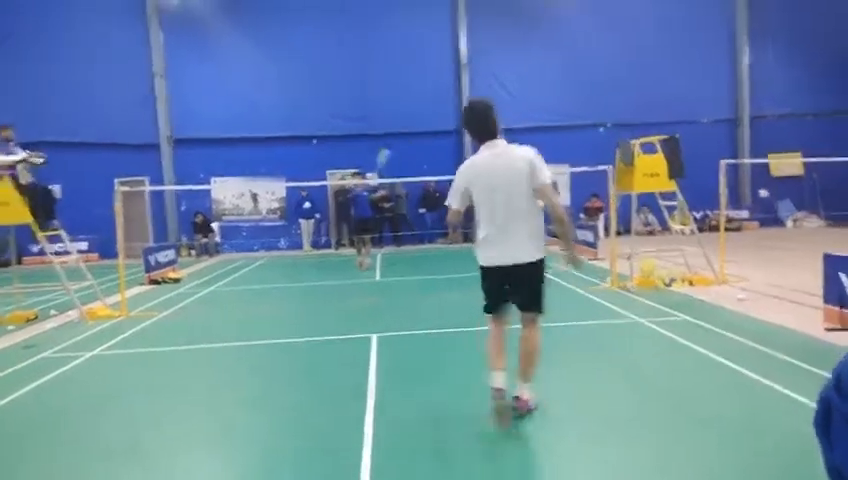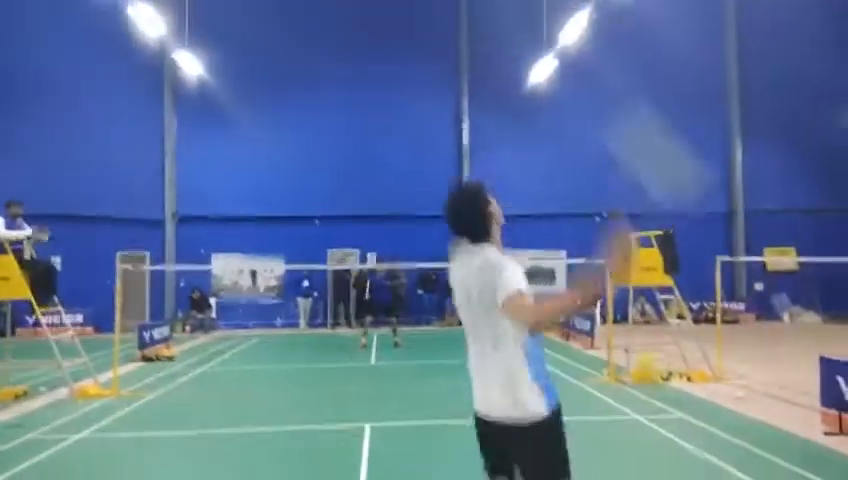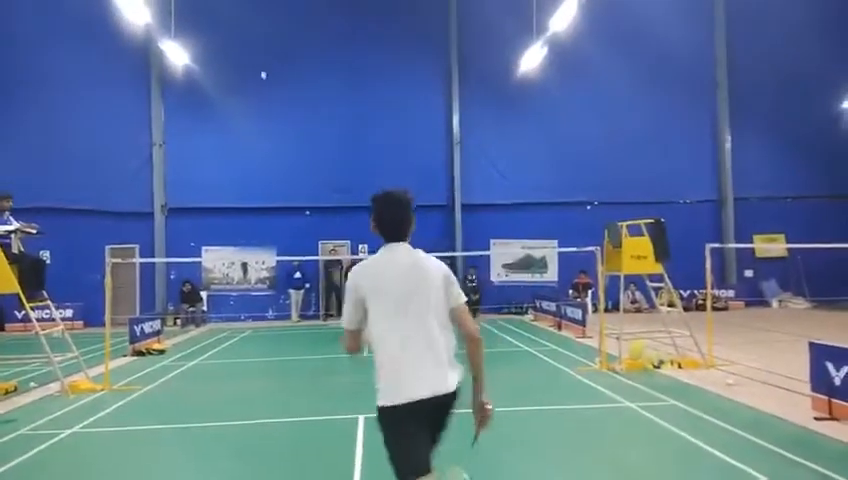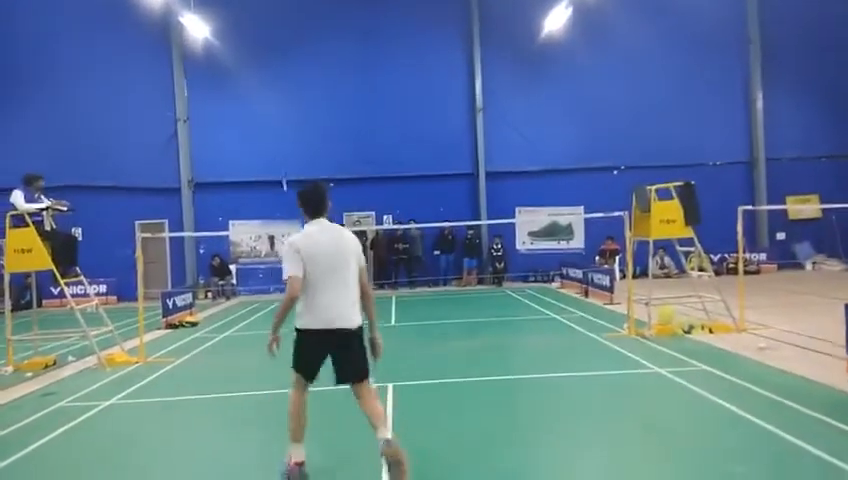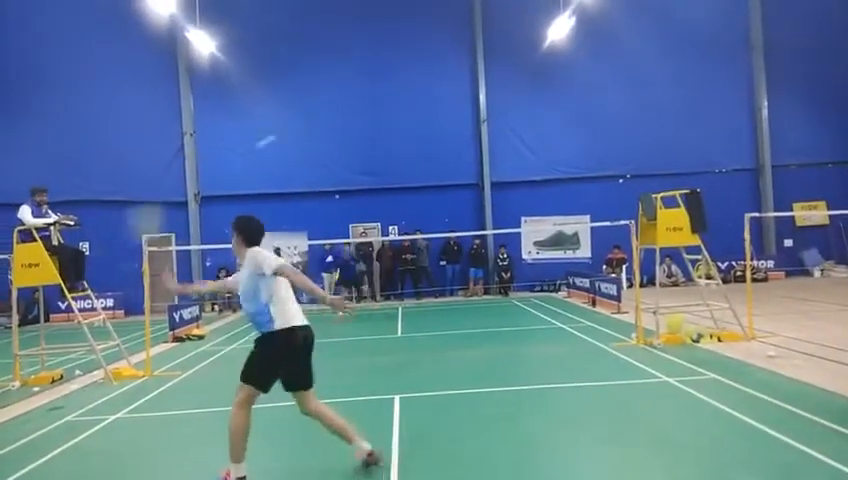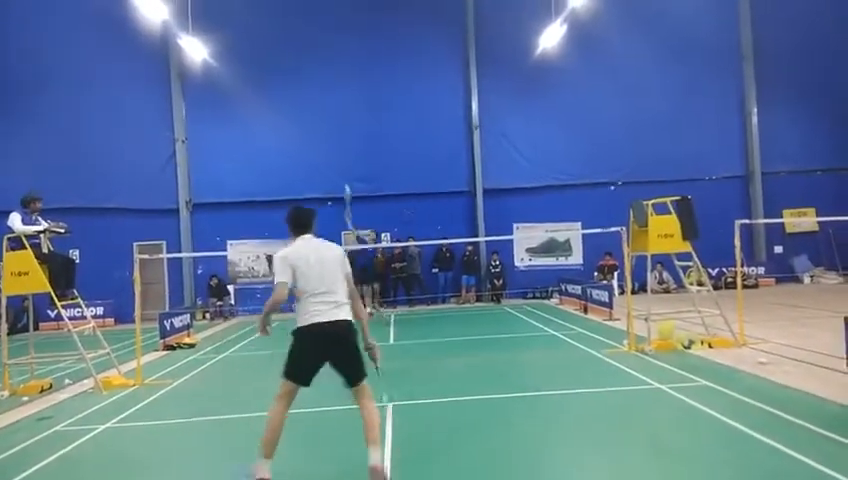
dt=0.7s
person 1, frame 1
left shoulder: (467, 169)
right shoulder: (525, 156)
left elbow: (452, 219)
right elbow: (553, 206)
right wrist: (570, 244)
left hip: (490, 258)
right hip: (528, 255)
left knee: (497, 322)
right knee: (530, 322)
left ankle: (498, 387)
right ankle: (523, 393)
person 1, frame 2
left shoulder: (459, 266)
right shoulder: (498, 266)
right elbow: (532, 320)
right wrist: (592, 286)
left hip: (488, 405)
right hip: (526, 405)
person 1, frame 3
left shoulder: (361, 274)
right shoulder: (437, 268)
left elbow: (351, 346)
right elbow: (472, 335)
right wrist: (479, 394)
left hip: (396, 394)
right hip: (444, 387)
person 1, frame 4
left shoulder: (295, 242)
right shoulder: (349, 238)
left elbow: (293, 293)
right elbow: (366, 290)
left wrist: (274, 330)
right wrist: (374, 331)
left hip: (312, 328)
right hip: (349, 326)
left knee: (298, 389)
right knee: (365, 391)
right ankle: (386, 439)
person 1, frame 5
left shoulder: (258, 255)
right shoulder: (245, 269)
left elbow: (291, 273)
right elbow: (217, 286)
left wrist: (325, 297)
right wrist: (179, 288)
left hip: (285, 334)
right hip: (297, 334)
left knee: (243, 403)
right knee: (307, 403)
right ankle: (363, 447)
person 1, frame 6
left shoulder: (285, 255)
right shoulder: (335, 250)
left elbow: (280, 297)
right elbow: (353, 296)
left wrist: (264, 318)
right wrist: (367, 337)
left hip: (309, 331)
right hip: (342, 327)
left knee: (283, 399)
right knee: (364, 397)
